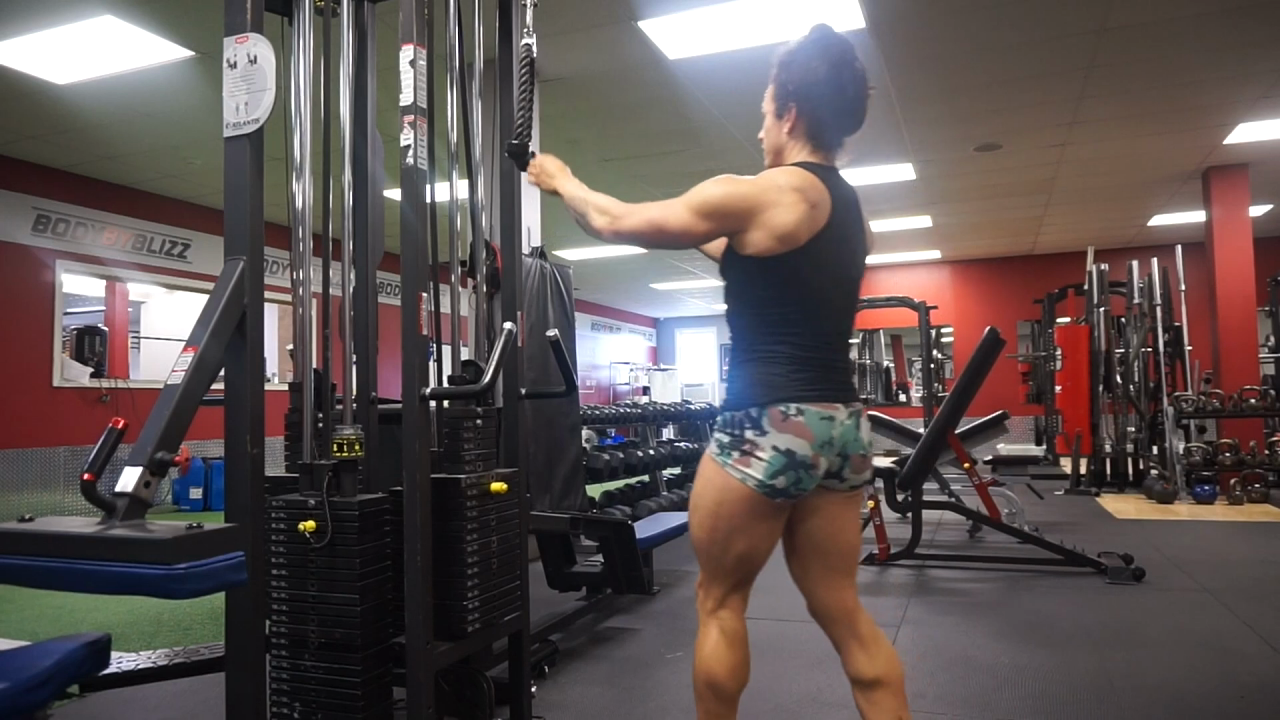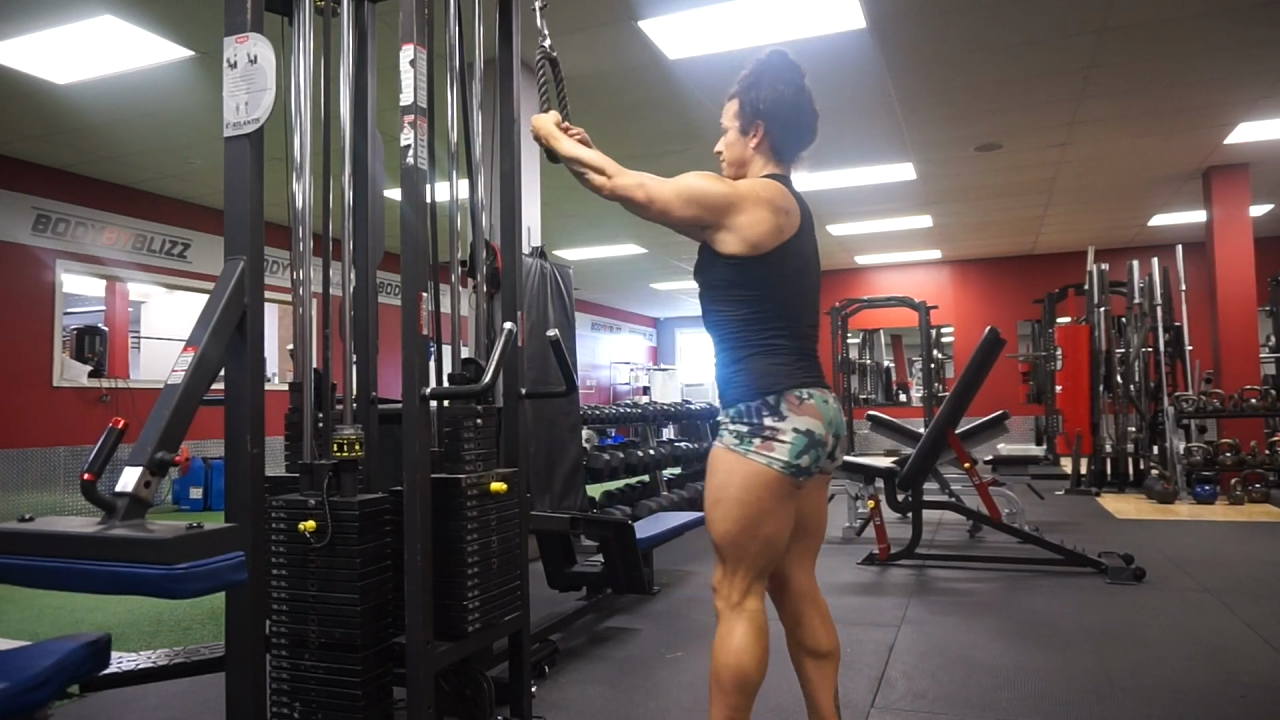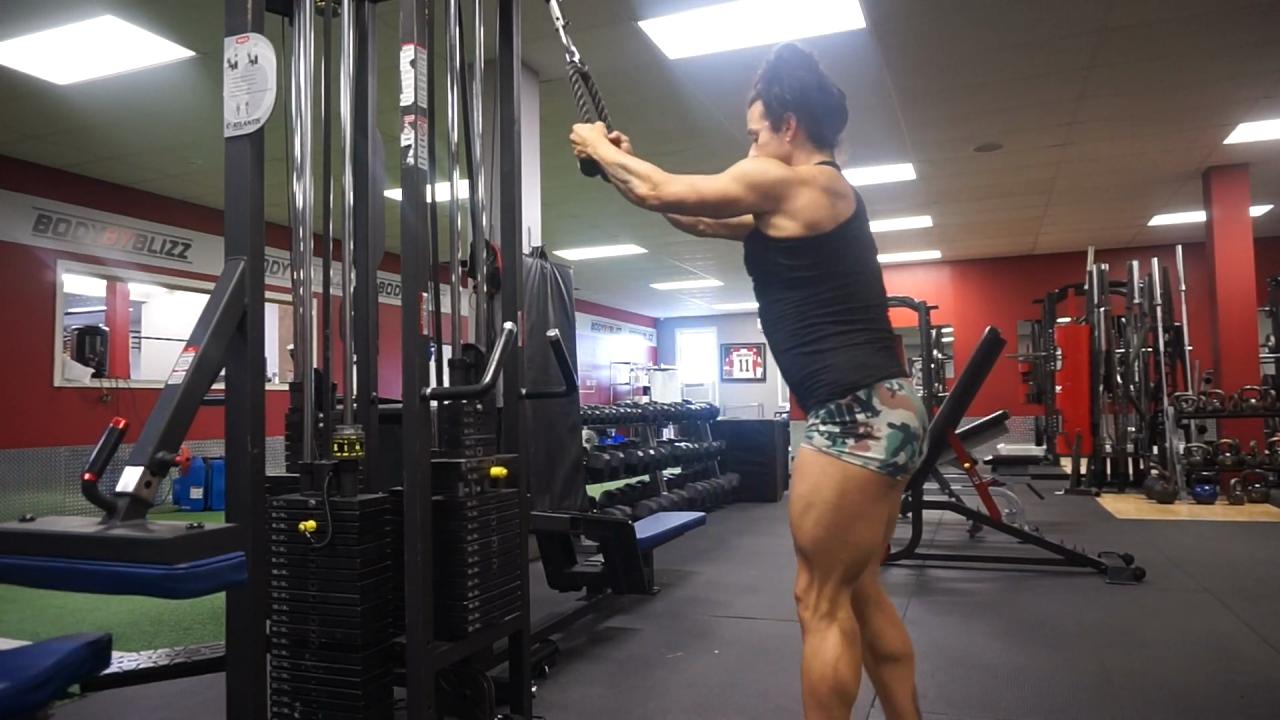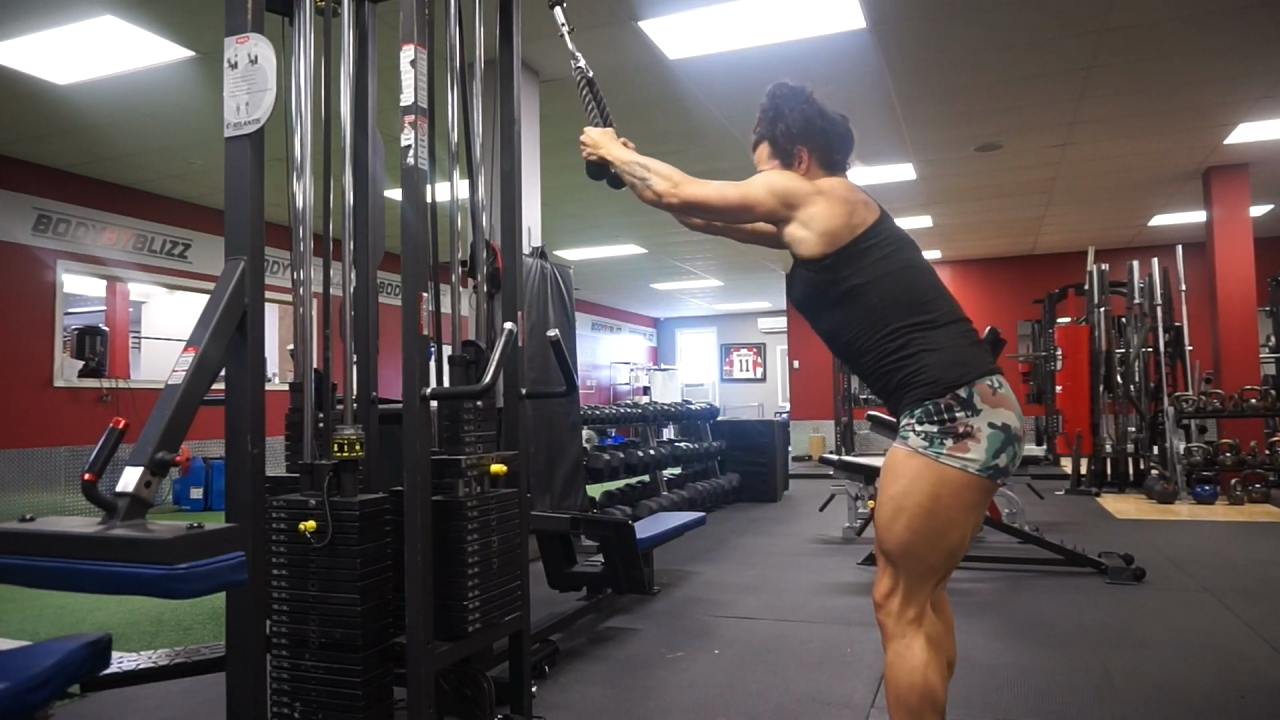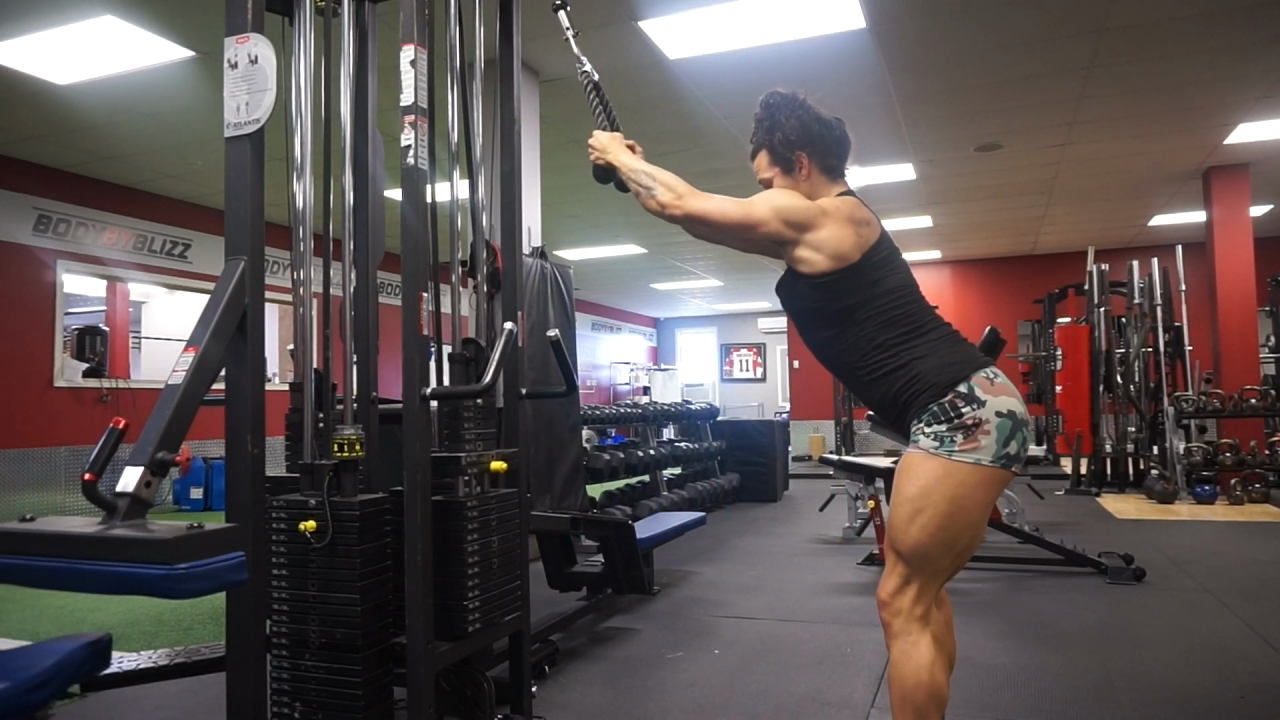
dt=1s
person 1, frame 1
left shoulder: (760, 195)
right shoulder: (847, 210)
left elbow: (620, 224)
left wrist: (563, 183)
right wrist: (698, 236)
left hip: (768, 428)
right hip: (838, 423)
left knee: (719, 603)
right knee: (842, 613)
person 1, frame 2
left shoulder: (740, 199)
right shoulder: (782, 206)
left elbow: (618, 185)
right elbow: (647, 193)
left wrist: (552, 138)
right wrist: (590, 151)
left hip: (767, 416)
right hip: (806, 412)
left knee: (736, 594)
right knee: (796, 588)
person 1, frame 3
left shoulder: (791, 183)
right shoulder: (815, 198)
left elbow: (659, 192)
right elbow: (700, 220)
left wrist: (599, 147)
right wrist: (623, 160)
left hip: (855, 413)
right hip: (878, 409)
left knee: (821, 600)
right knee: (857, 593)
person 1, frame 4
left shoulder: (816, 197)
right shoulder: (826, 219)
left elbow: (681, 193)
right elbow: (709, 218)
left wrist: (612, 152)
right wrist: (631, 171)
left hip: (950, 411)
right hip: (967, 407)
left knee: (898, 604)
right knee: (920, 597)
person 1, frame 5
left shoulder: (814, 216)
right shoulder: (827, 228)
left elbow: (682, 206)
right elbow: (715, 225)
left wrist: (618, 157)
right wrist: (639, 171)
left hip: (961, 412)
right hip: (969, 407)
left knee: (903, 602)
right knee: (921, 594)
